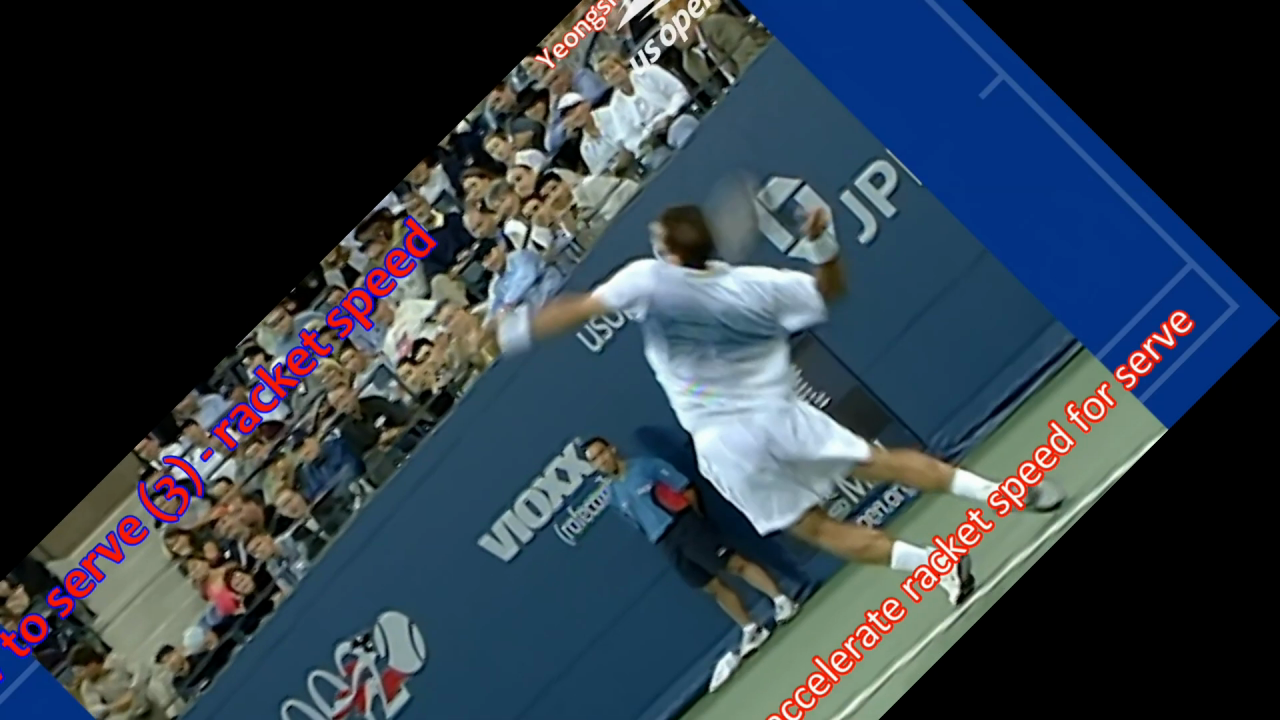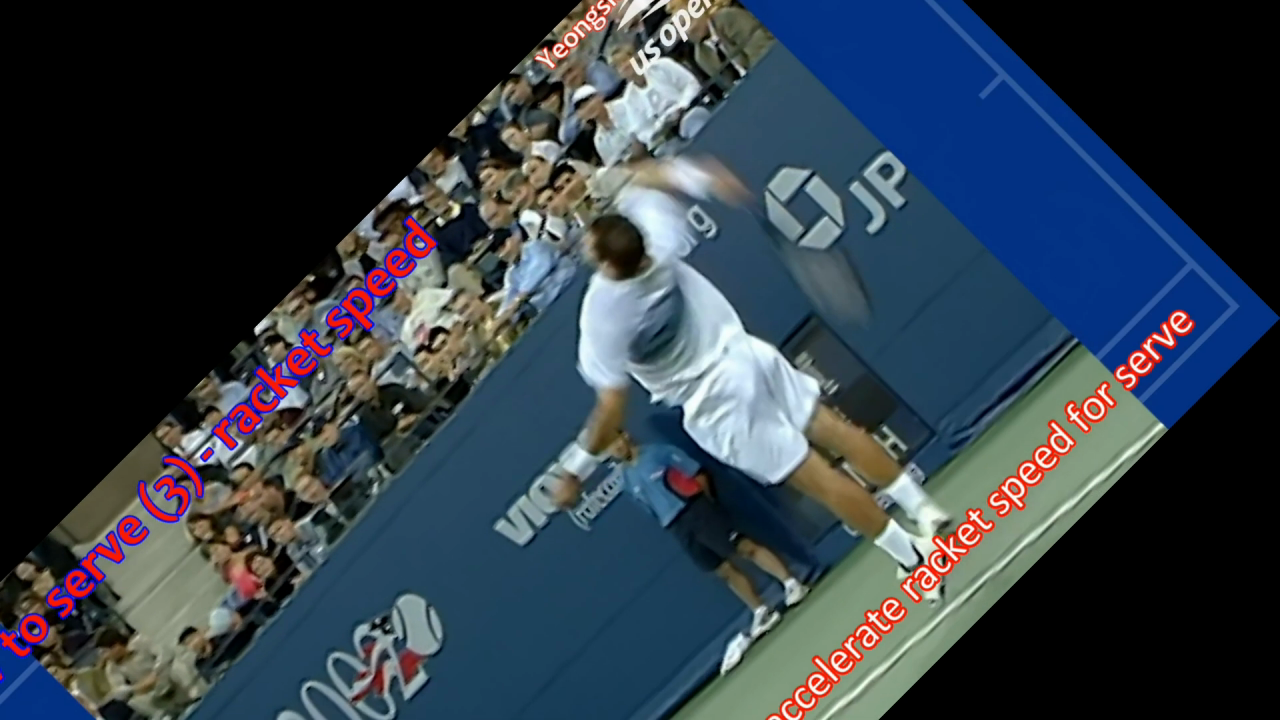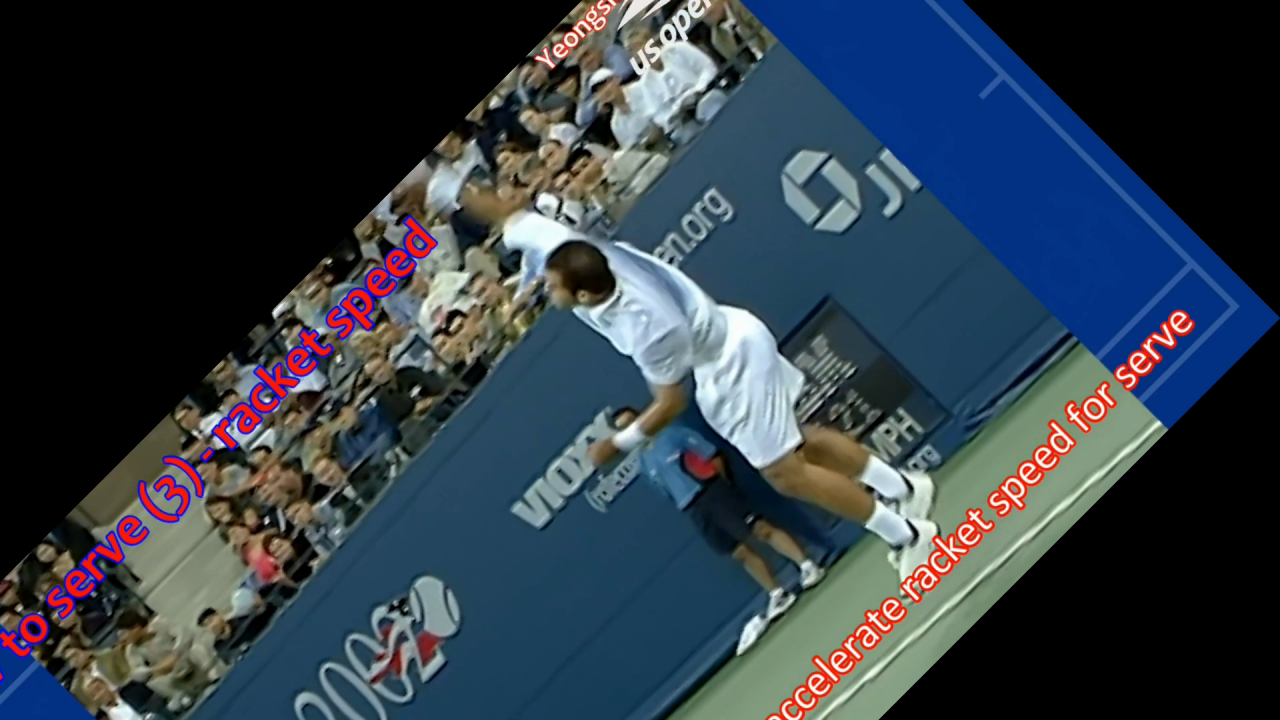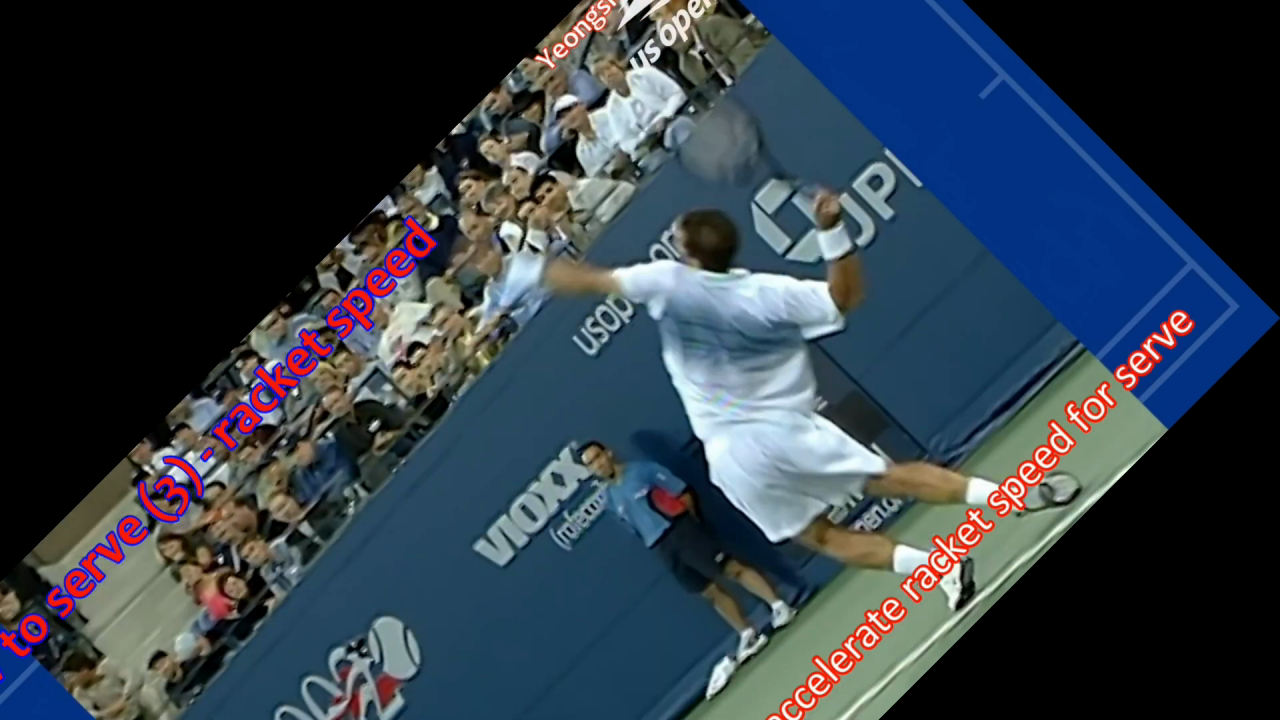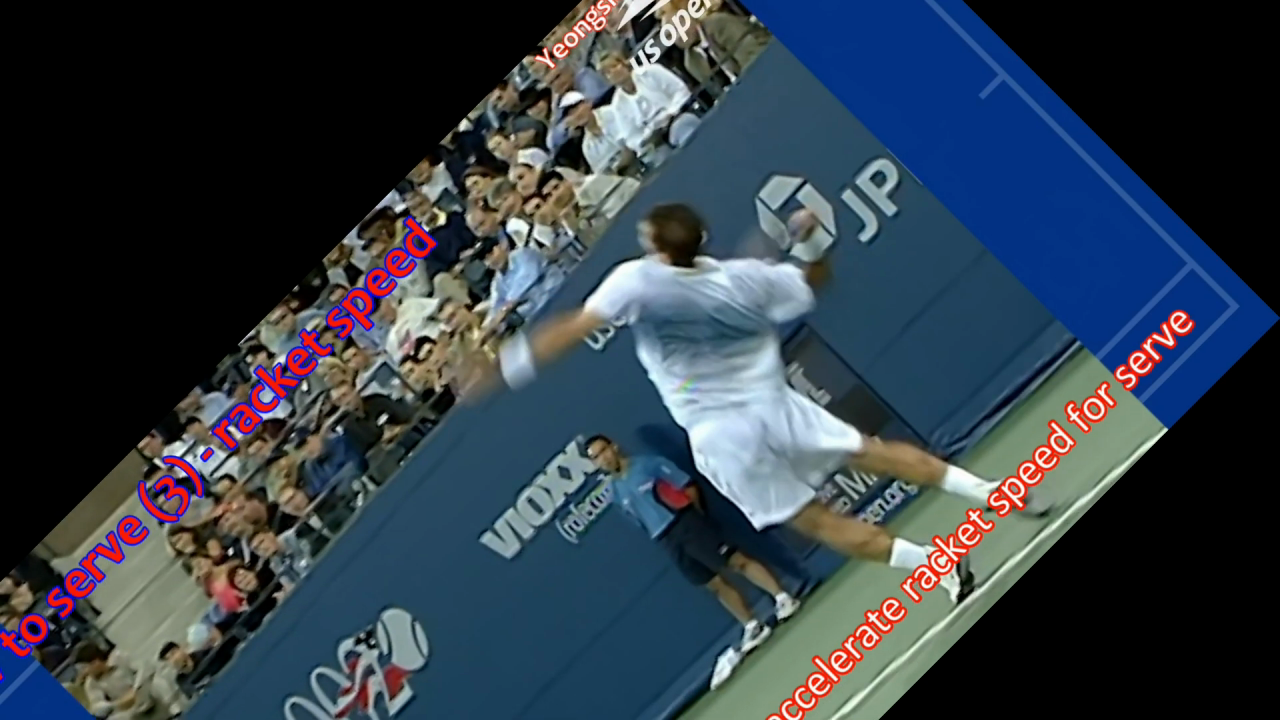
dt=1s
person 1, frame 1
left shoulder: (648, 280)
right shoulder: (755, 284)
left elbow: (580, 309)
right elbow: (828, 294)
left wrist: (509, 328)
right wrist: (820, 241)
left hip: (725, 448)
right hip: (781, 418)
left knee: (816, 529)
right knee: (881, 463)
left ankle: (935, 564)
right ankle: (1001, 491)
person 1, frame 2
left shoulder: (603, 319)
right shoulder: (658, 245)
left elbow: (611, 407)
right elbow: (648, 178)
left wrist: (575, 468)
right wrist: (706, 177)
left hip: (717, 406)
right hip: (746, 357)
left knee: (814, 477)
right knee: (835, 430)
left ankle: (914, 556)
right ankle: (924, 512)
person 1, frame 3
left shoulder: (646, 327)
right shoulder: (594, 258)
left elbow: (671, 403)
left wrist: (619, 443)
left hip: (733, 368)
right hip: (732, 340)
left knee: (786, 473)
right knee: (798, 443)
left ankle: (905, 533)
right ankle: (903, 487)
person 1, frame 4
left shoulder: (669, 283)
right shoulder: (772, 293)
left elbow: (592, 281)
right elbow: (847, 297)
left wrist: (538, 270)
right wrist: (832, 231)
left hip: (735, 455)
right hip: (792, 430)
left knee: (819, 537)
right knee: (892, 479)
left ankle: (937, 568)
person 1, frame 5
left shoulder: (635, 280)
right shoulder: (745, 276)
left elbow: (571, 330)
right elbow: (814, 284)
left wrist: (503, 366)
right wrist: (807, 239)
left hip: (720, 439)
right hip: (774, 407)
left knee: (812, 522)
right knee: (874, 453)
left ankle: (934, 564)
right ankle: (993, 492)
person 2, frame 1
left shoulder: (646, 466)
right shoulder: (615, 497)
left elbow: (686, 489)
right elbow: (641, 525)
left wrist: (692, 522)
left hip: (686, 524)
right hip: (669, 544)
left knee: (735, 565)
right knee: (714, 588)
left ankle: (782, 601)
right ankle: (752, 631)
person 2, frame 2
left shoulder: (657, 452)
right shoulder: (625, 478)
left elbow: (698, 474)
right elbow: (648, 508)
left wrist: (705, 501)
left hip: (693, 507)
right hip: (675, 528)
left knee: (744, 546)
right knee: (725, 570)
left ankle: (791, 584)
right ankle: (763, 614)
person 2, frame 3
left shoulder: (675, 435)
right shoulder: (642, 461)
left elbow: (714, 457)
left wrist: (722, 485)
left hip: (711, 492)
right hip: (691, 510)
left knee: (760, 529)
right knee: (740, 553)
left ankle: (807, 567)
right ankle: (778, 595)
person 2, frame 4
left shoulder: (643, 470)
right shoulder: (610, 500)
left elbow: (683, 493)
right elbow: (636, 529)
left wrist: (688, 523)
left hip: (680, 529)
right hip: (664, 549)
left knee: (731, 568)
right knee: (710, 592)
left ankle: (778, 605)
right ankle: (749, 635)
person 2, frame 5
left shoulder: (648, 464)
right shoulder: (616, 492)
left elbow: (688, 487)
left wrist: (693, 517)
right wrist: (662, 536)
left hip: (686, 523)
right hip: (669, 541)
left knee: (736, 561)
right knee: (715, 584)
left ankle: (783, 598)
right ankle: (754, 629)
